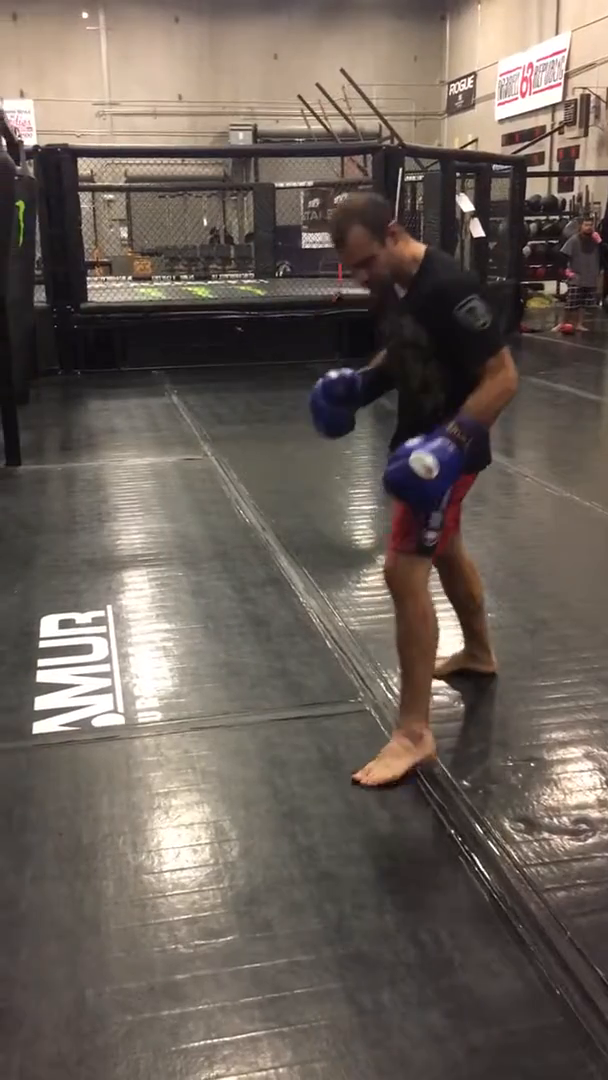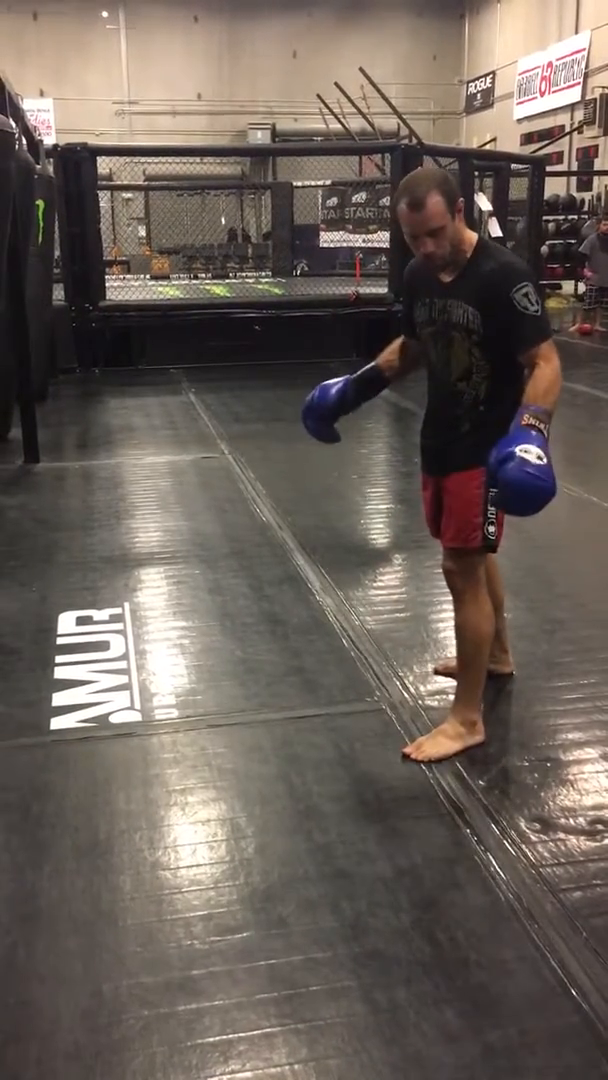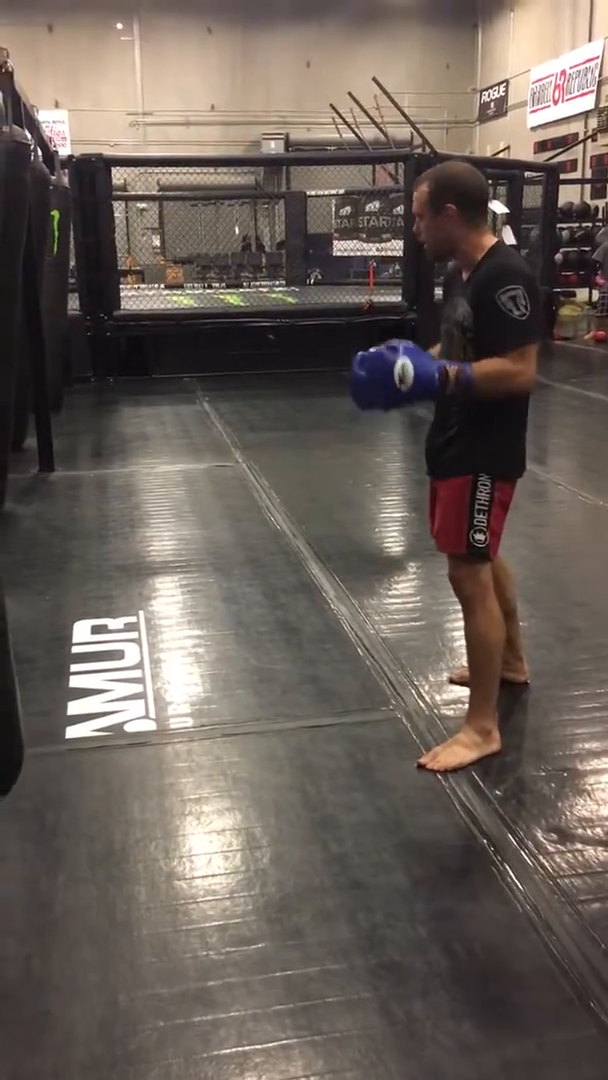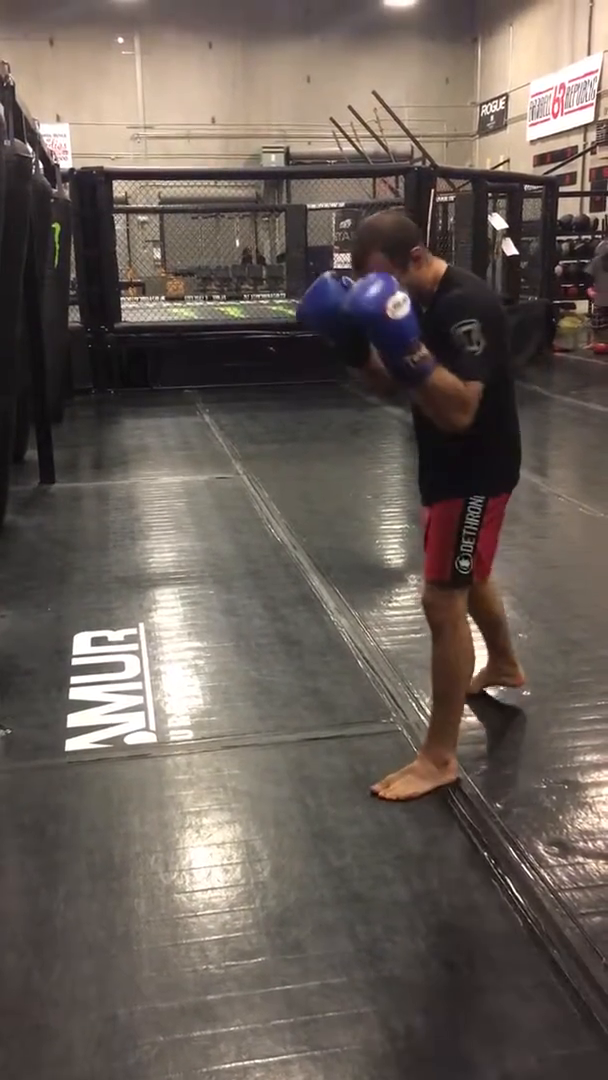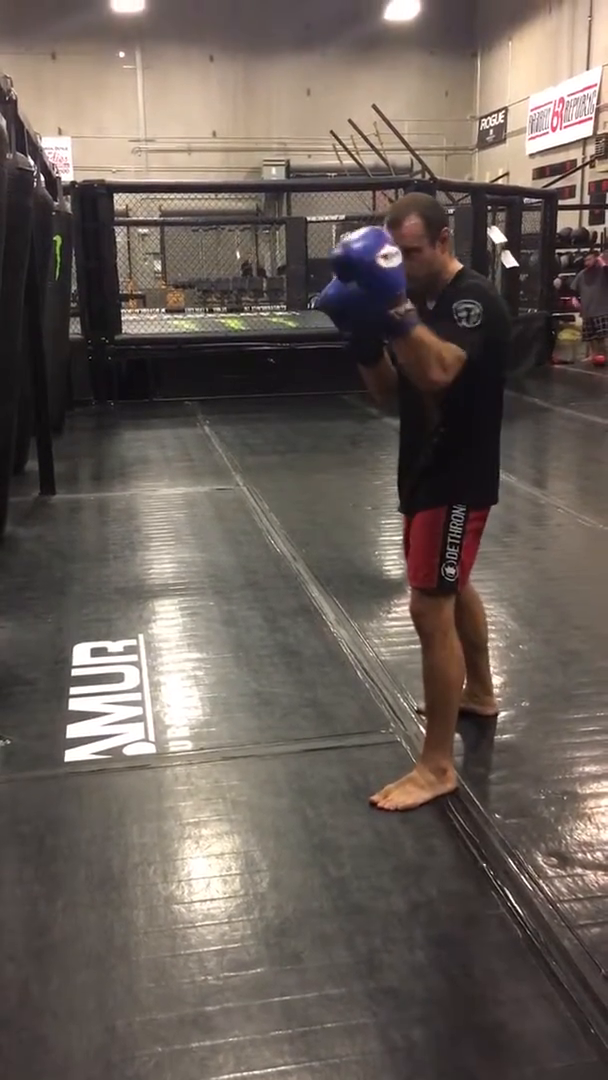
dt=1s
person 1, frame 1
left shoulder: (451, 287)
right shoulder: (390, 286)
left elbow: (503, 377)
left wrist: (449, 442)
right wrist: (358, 385)
left hip: (446, 452)
right hip: (418, 439)
left knee: (404, 570)
right knee: (444, 549)
left ankle: (413, 731)
right ankle: (479, 651)
person 1, frame 2
left shoulder: (503, 275)
right shoulder: (418, 275)
left elbow: (545, 364)
left wrist: (529, 430)
right wrist: (357, 385)
left hip: (486, 446)
right hip: (440, 438)
left knee: (461, 567)
right knee: (472, 552)
left ankle: (467, 718)
right ankle: (496, 653)
person 1, frame 3
left shoulder: (506, 276)
right shoulder: (460, 272)
left elbow: (520, 371)
left wrist: (433, 375)
right wrist: (410, 364)
left hip: (484, 452)
right hip: (456, 443)
left knee: (468, 576)
right knee: (483, 558)
left ankle: (482, 727)
right ankle: (511, 661)
person 1, frame 4
left shoulder: (465, 305)
right shoulder: (416, 300)
left elbow: (456, 411)
right elbow: (387, 384)
left wrist: (404, 342)
right wrist: (351, 339)
left hip: (476, 470)
right hip: (450, 464)
left knee: (443, 601)
right knee: (469, 575)
left ankle: (440, 757)
right ankle: (503, 665)
person 1, frame 5
left shoulder: (473, 300)
right shoulder: (422, 301)
left elbow: (435, 370)
right elbow: (386, 390)
left wrist: (389, 302)
right wrist: (363, 332)
left hip: (458, 480)
right hip: (429, 472)
left knee: (431, 608)
right knee: (455, 589)
left ankle: (437, 766)
right ankle: (479, 693)
